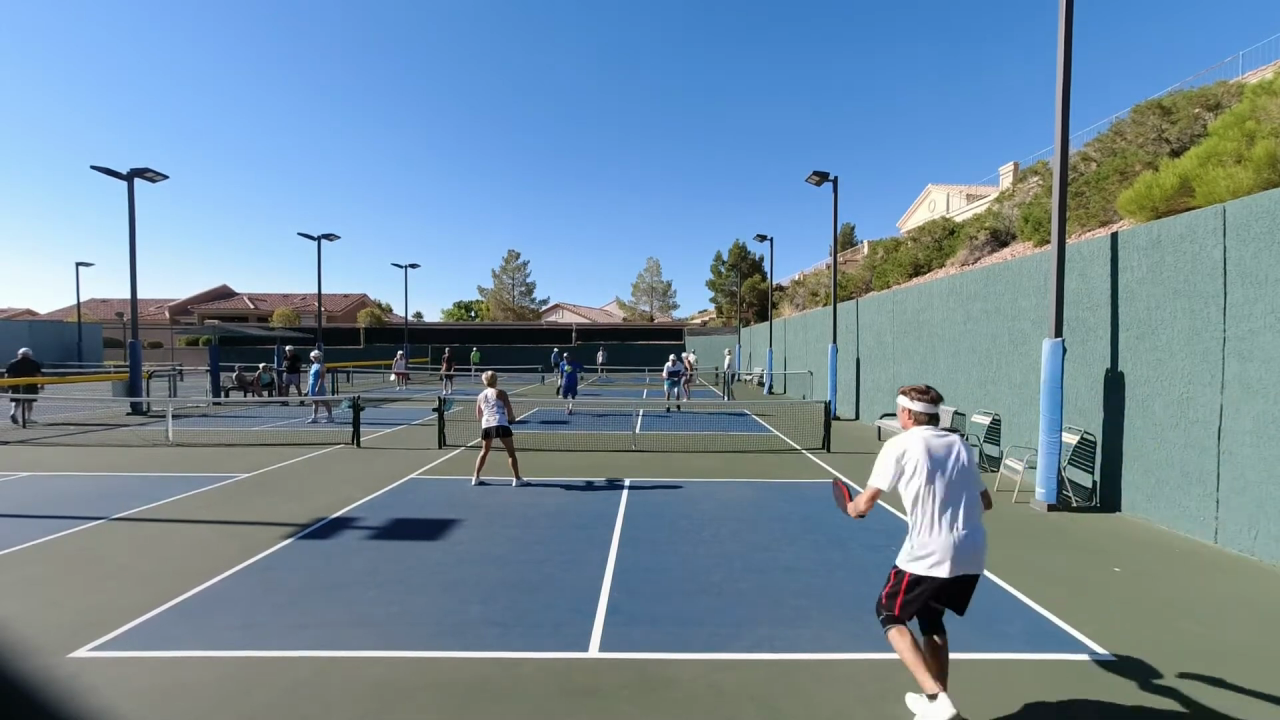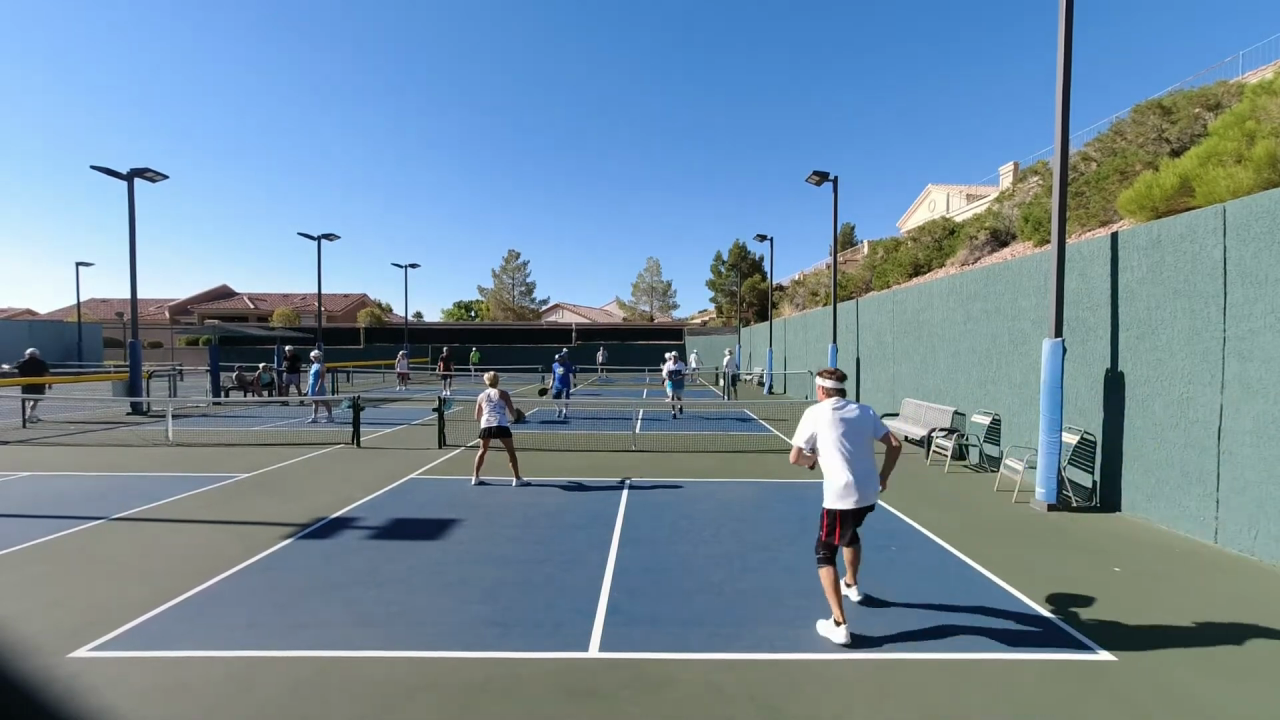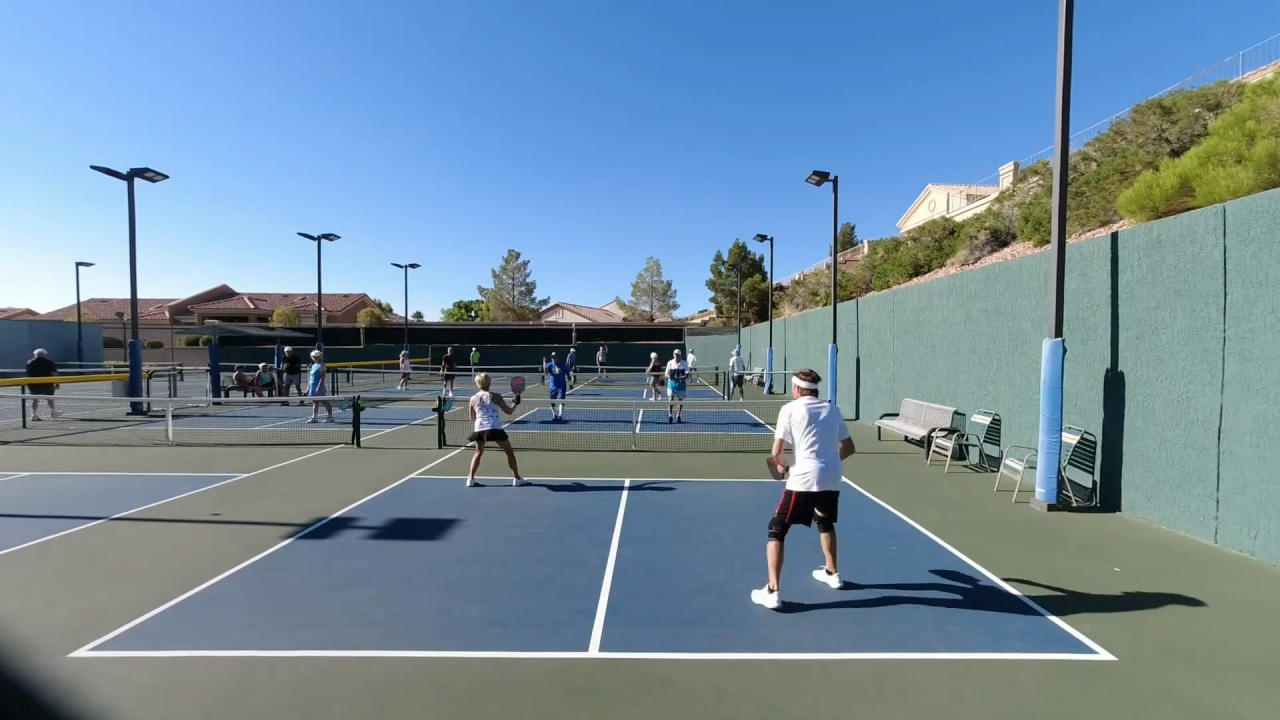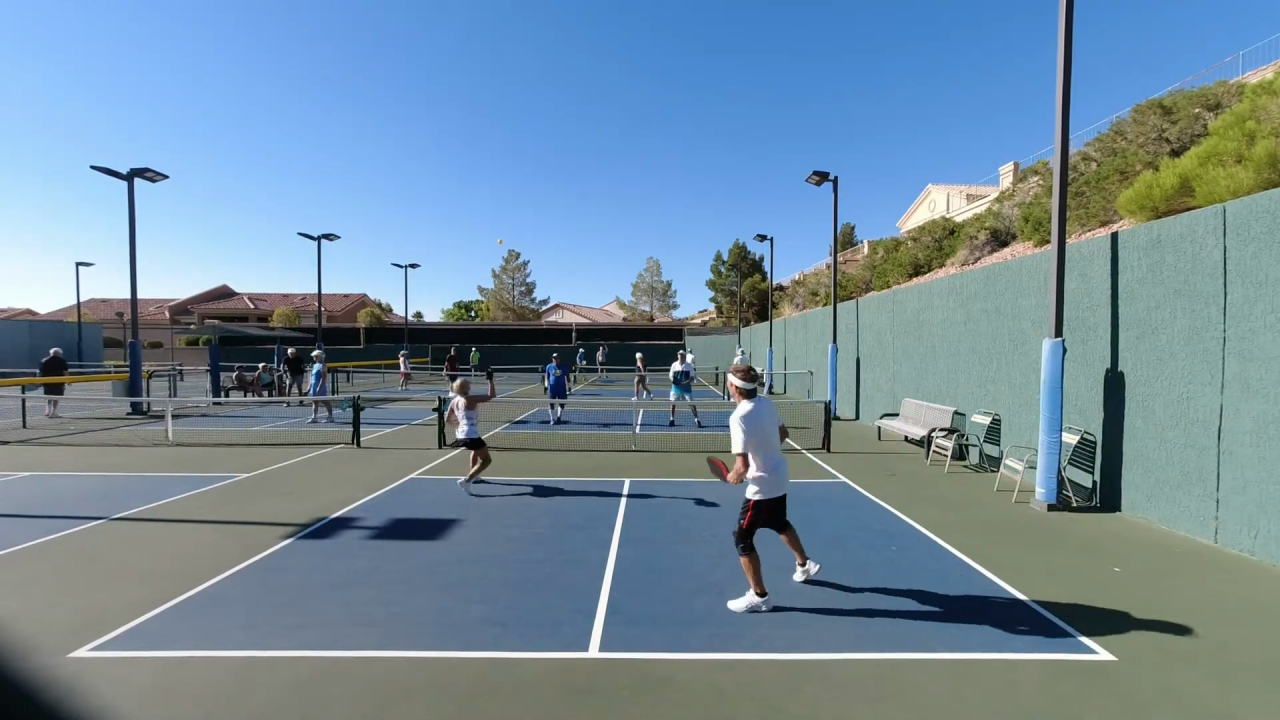
dt=0.5s
person 1, frame 1
left shoulder: (901, 446)
right shoulder: (961, 447)
left elbow: (865, 503)
right elbow: (985, 502)
left wrist: (854, 506)
left hip: (927, 557)
right hip: (971, 557)
left knee: (890, 617)
right knee: (931, 622)
person 1, frame 2
left shoulder: (814, 414)
right shoulder: (865, 411)
left elbow: (794, 457)
right elbow: (894, 445)
left wrist: (812, 458)
right wrist: (883, 476)
left hip: (840, 493)
right hip: (868, 491)
left knee: (825, 555)
right knee: (848, 535)
left ankle: (838, 624)
right ankle: (851, 585)
person 1, frame 3
left shoulder: (789, 409)
right shoulder: (833, 410)
left elbow: (777, 452)
right elbow: (849, 448)
left wrist: (784, 467)
left hip: (803, 480)
right hip: (831, 479)
left knee: (776, 529)
right knee: (825, 522)
left ankle: (772, 591)
right ankle: (831, 572)
person 1, frame 4
left shoulder: (739, 417)
right shoulder: (766, 404)
left elbow: (742, 467)
right elbow: (783, 434)
left wrist: (734, 476)
left hip: (763, 485)
right hip: (780, 478)
left knee: (742, 538)
right knee: (779, 522)
left ankle: (759, 596)
right ankle: (805, 564)
